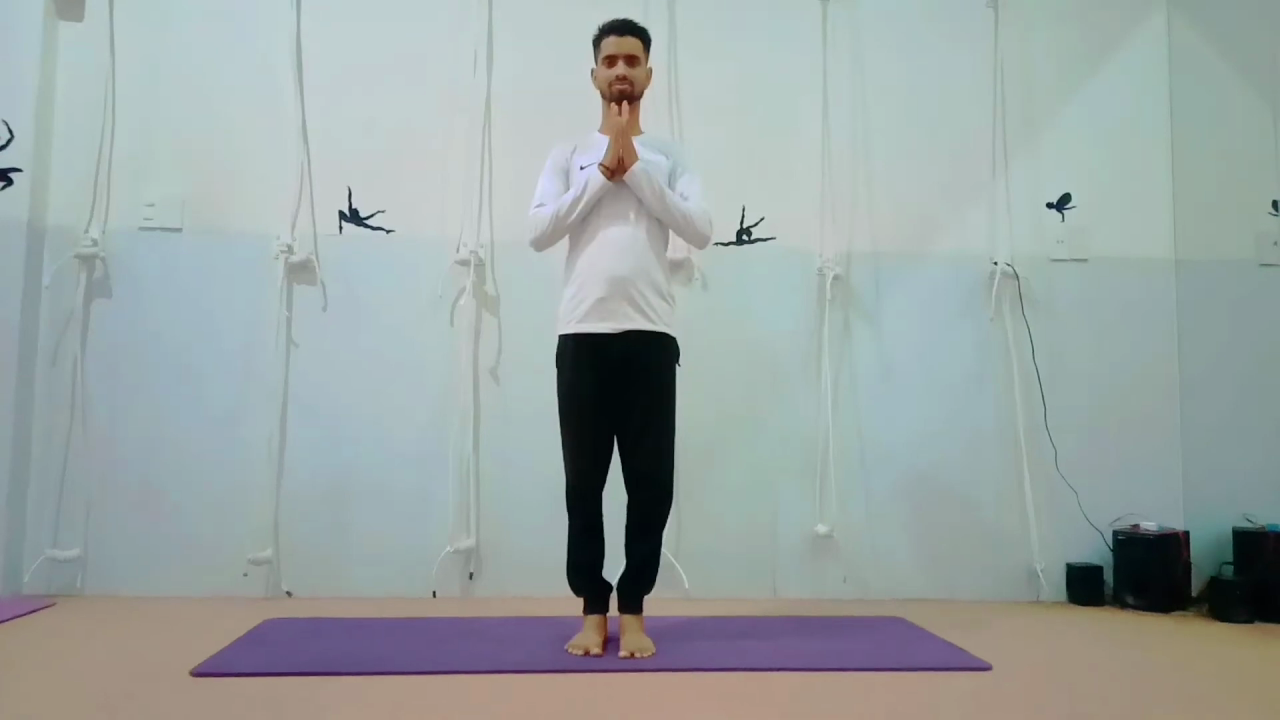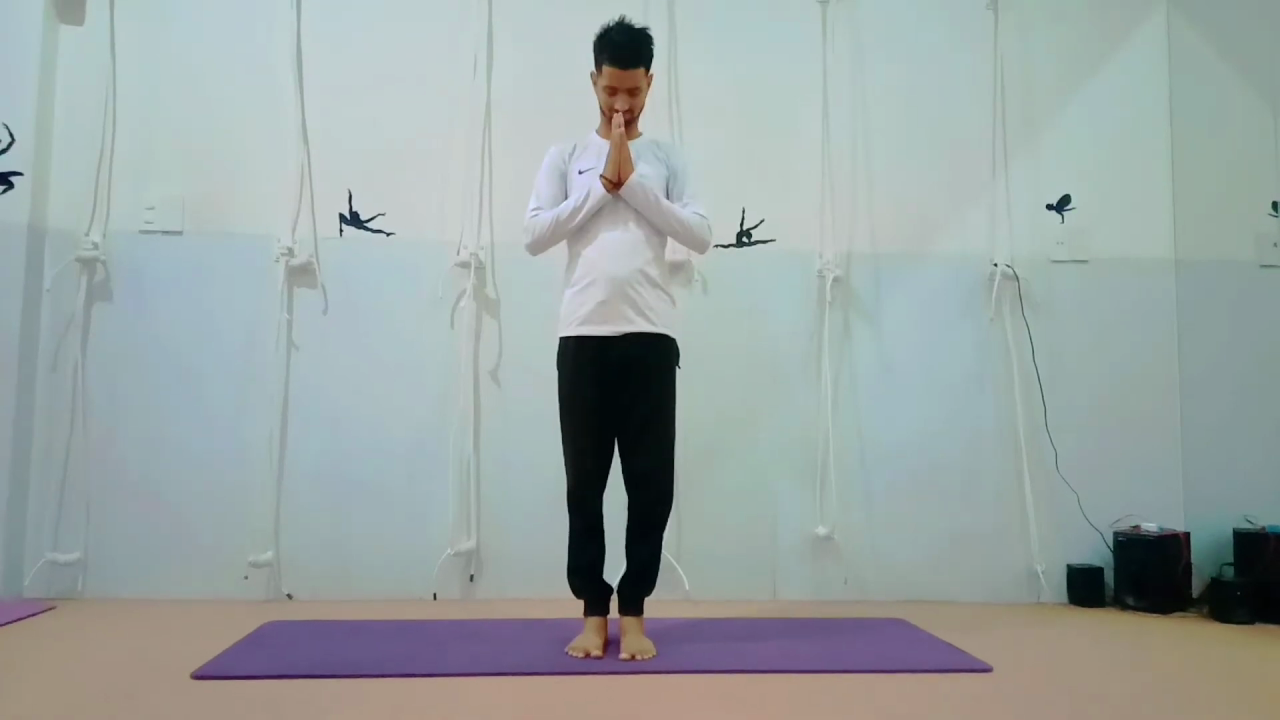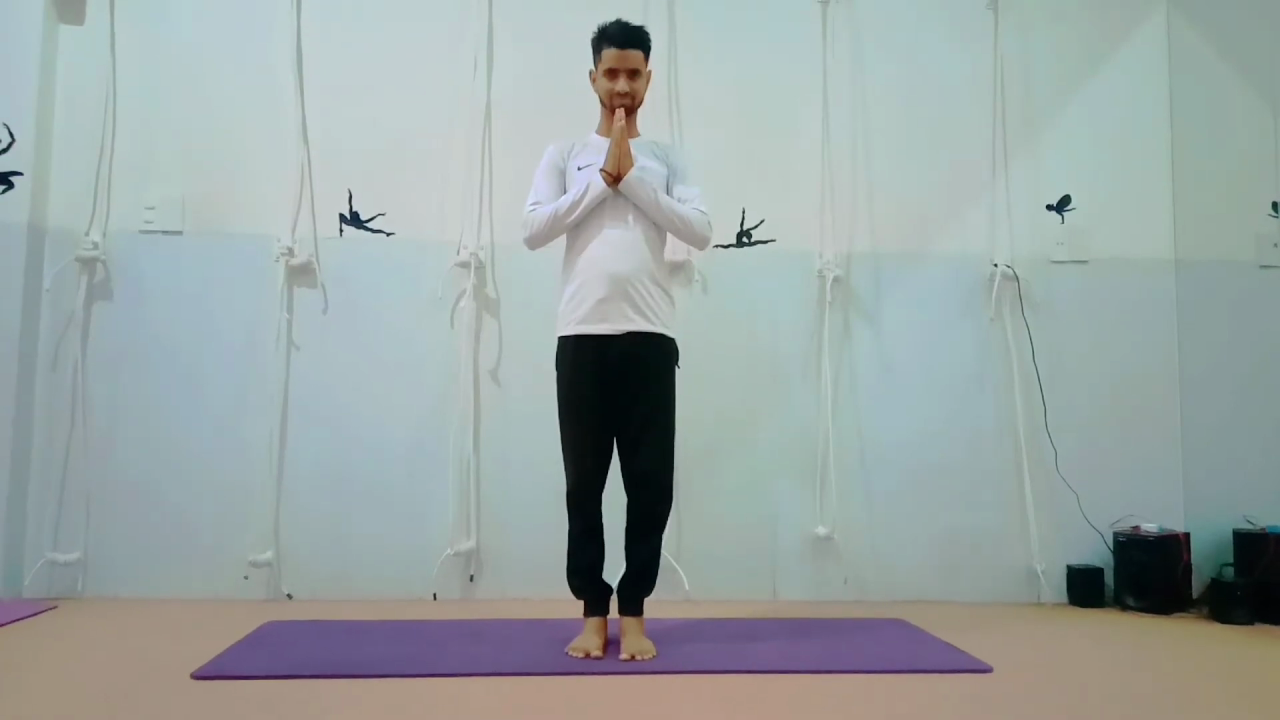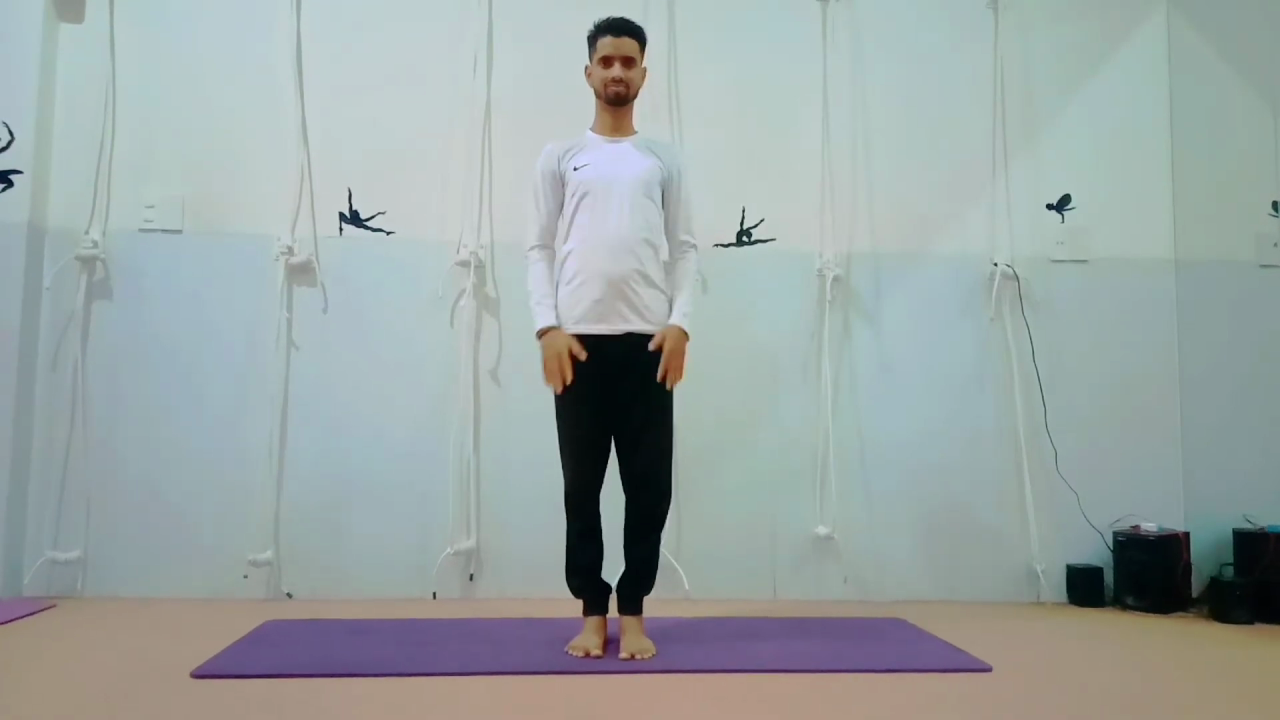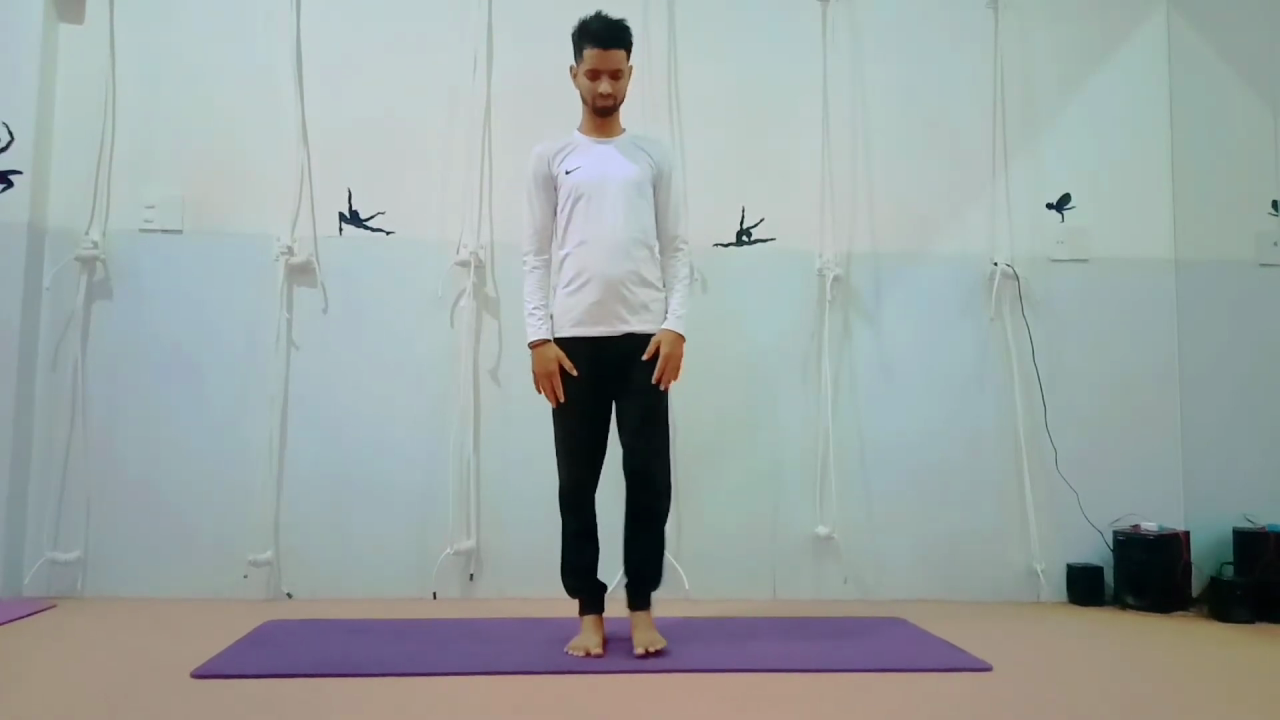
dt=1s
person 1, frame 1
left shoulder: (669, 156)
right shoulder: (568, 156)
left elbow: (701, 231)
right elbow: (539, 232)
left wrist: (636, 171)
right wrist: (602, 173)
left hip: (650, 336)
right hip: (582, 335)
left knee: (650, 481)
right knee: (584, 481)
left ankle: (632, 610)
right ankle: (592, 610)
person 1, frame 2
left shoulder: (667, 158)
right shoulder: (565, 156)
left elbow: (700, 235)
right elbow: (535, 235)
left wrist: (635, 183)
right wrist: (602, 184)
left hip: (651, 338)
right hip: (583, 338)
left knee: (651, 483)
right knee: (585, 483)
left ankle: (633, 612)
right ankle: (593, 611)
person 1, frame 3
left shoulder: (666, 159)
right shoulder: (564, 155)
left elbow: (700, 231)
right elbow: (533, 230)
left wrist: (633, 177)
right wrist: (601, 177)
left hip: (650, 338)
right hip: (582, 337)
left knee: (650, 483)
right knee: (584, 483)
left ankle: (632, 613)
right ankle: (593, 612)
person 1, frame 4
left shoulder: (664, 159)
right shoulder: (560, 156)
left elbow: (683, 249)
right elbow: (540, 249)
left wrist: (679, 323)
right wrist: (548, 326)
left hip: (646, 339)
right hip: (580, 339)
left knee: (648, 482)
right knee: (582, 483)
left ankle: (632, 612)
right ankle: (592, 611)
person 1, frame 5
left shoulder: (653, 156)
right shoulder: (550, 158)
left elbow: (674, 248)
right elbow: (537, 256)
left wrist: (675, 325)
right wrist: (539, 337)
left hip: (643, 337)
right hip: (574, 340)
left knee: (649, 476)
right knee: (577, 483)
left ankle: (640, 607)
right ankle: (589, 612)
